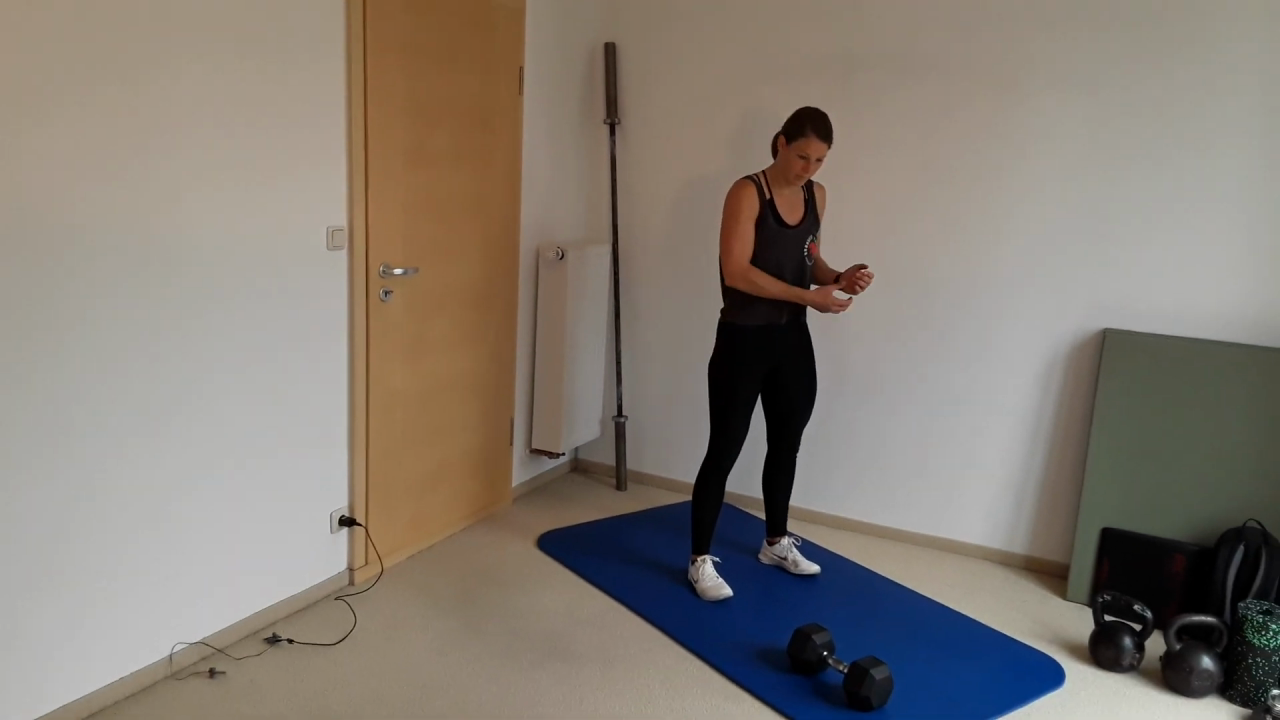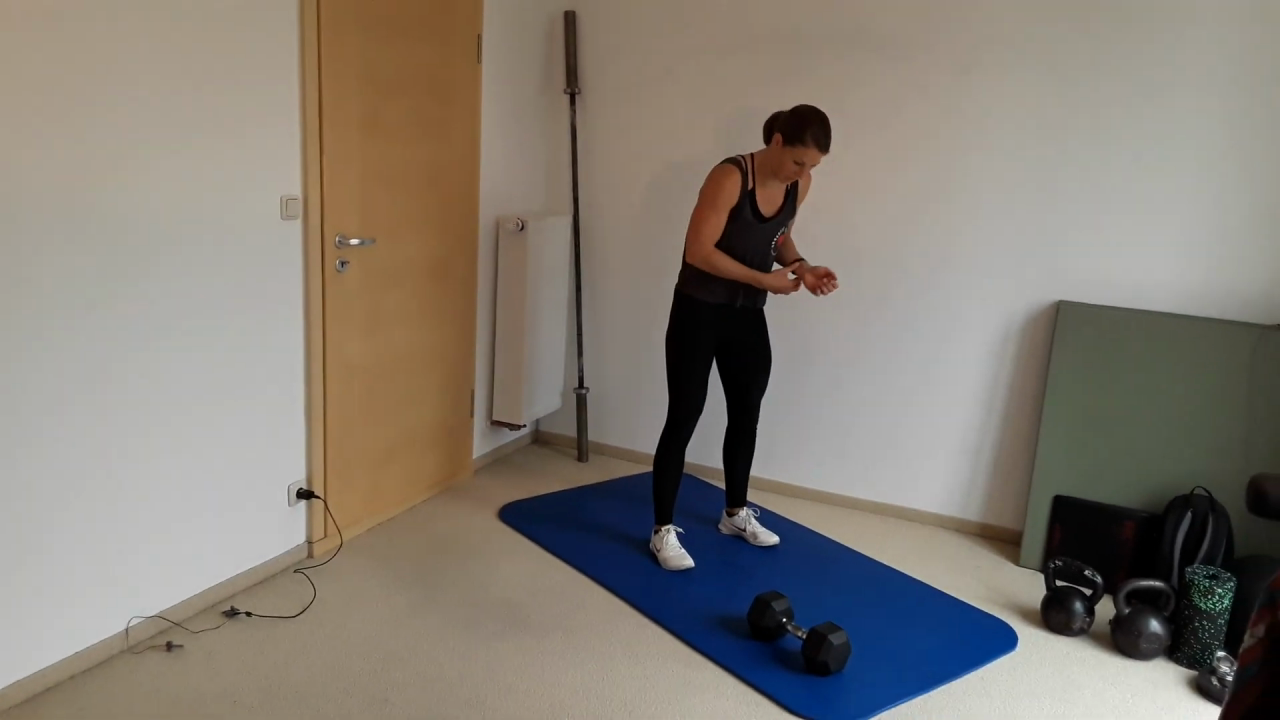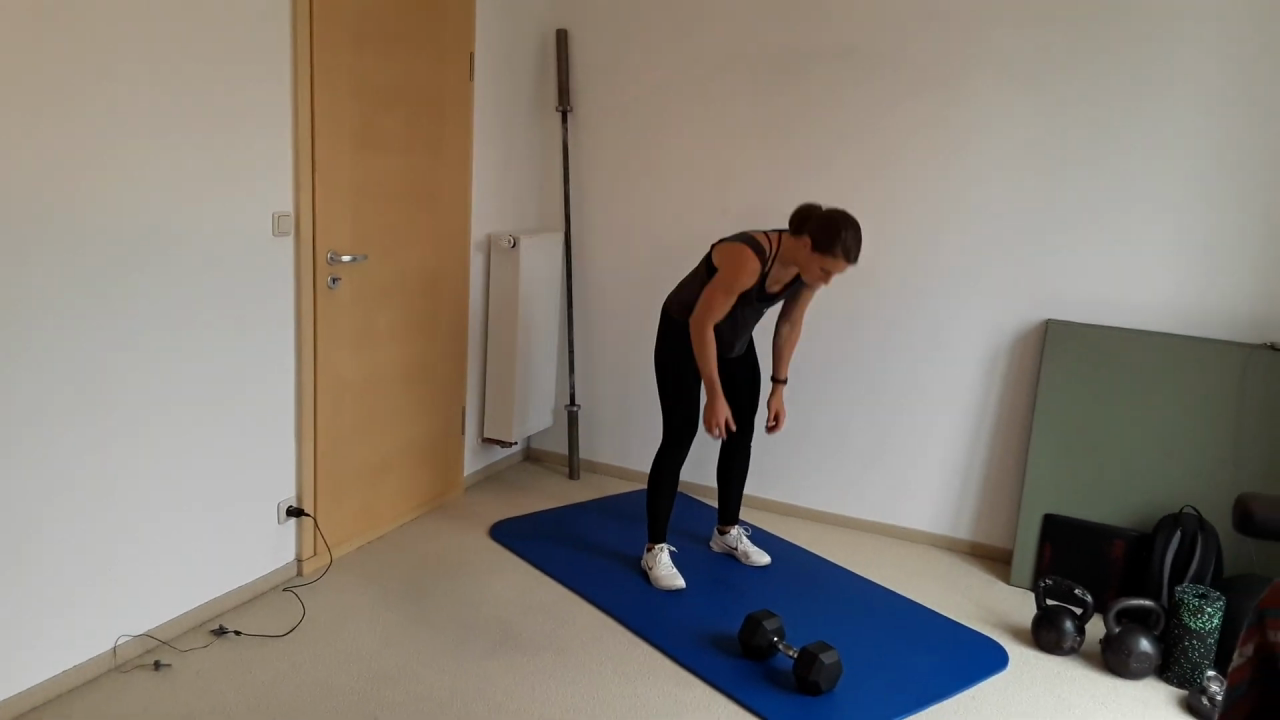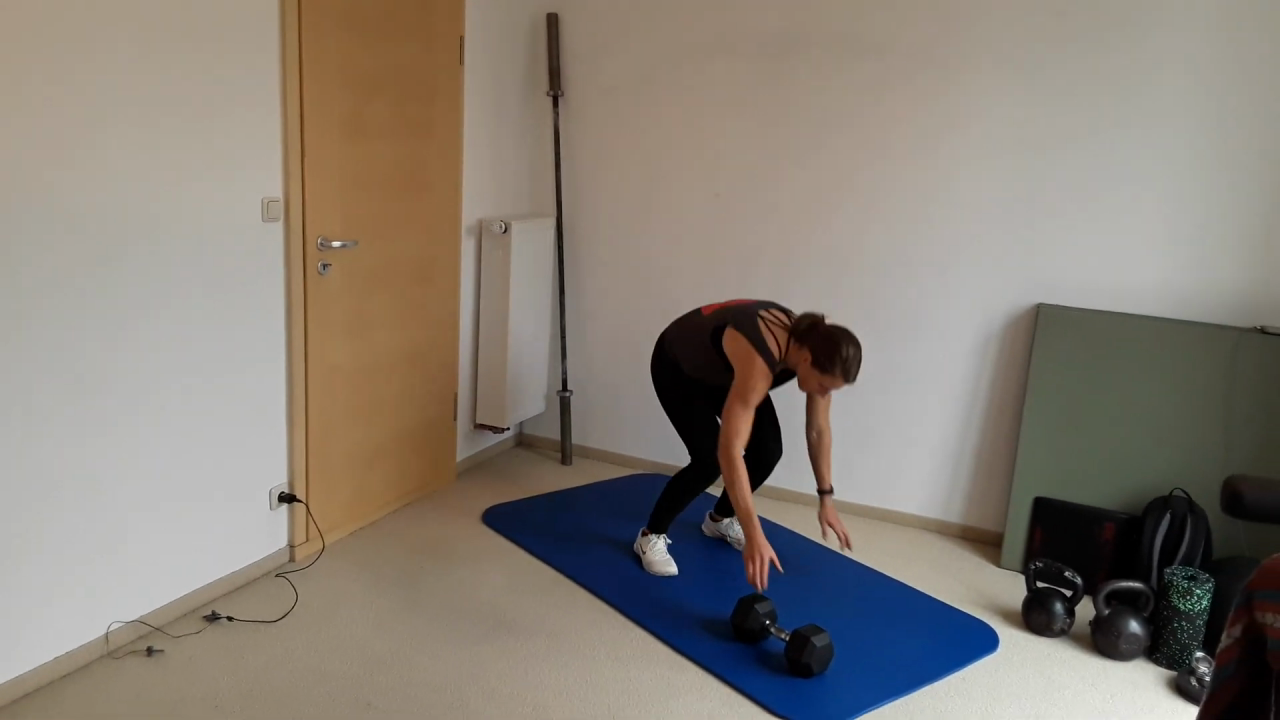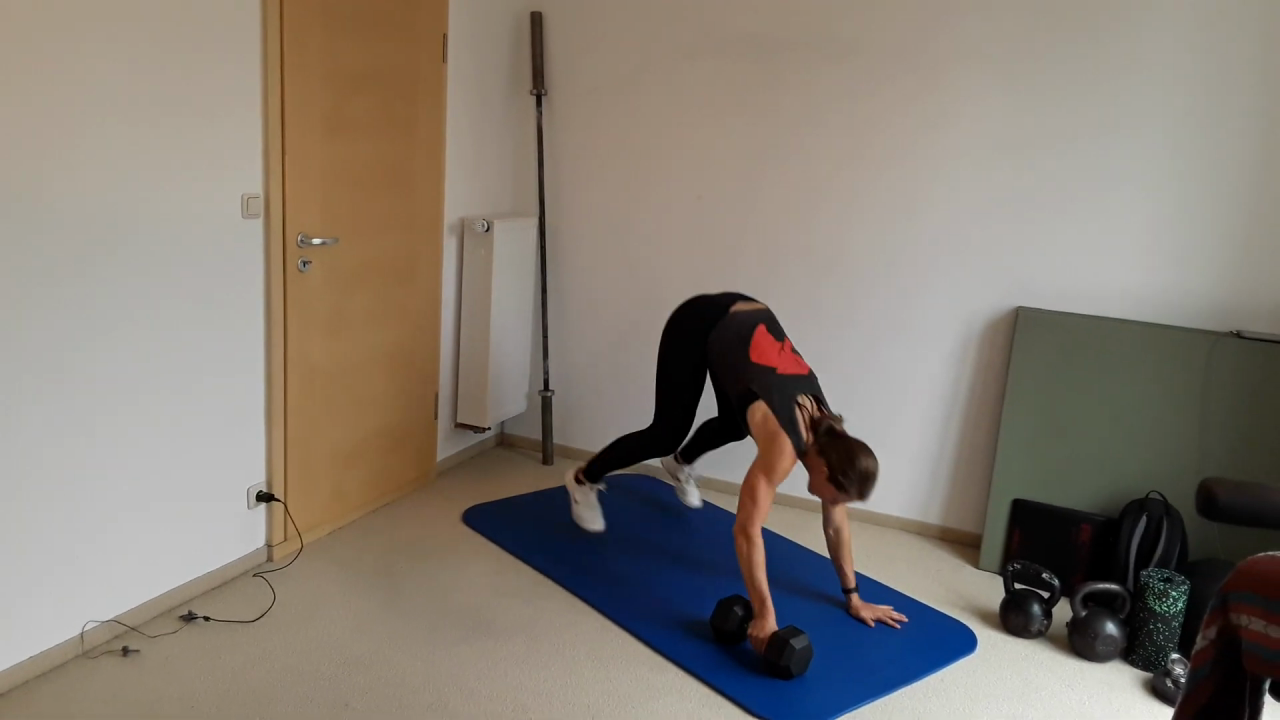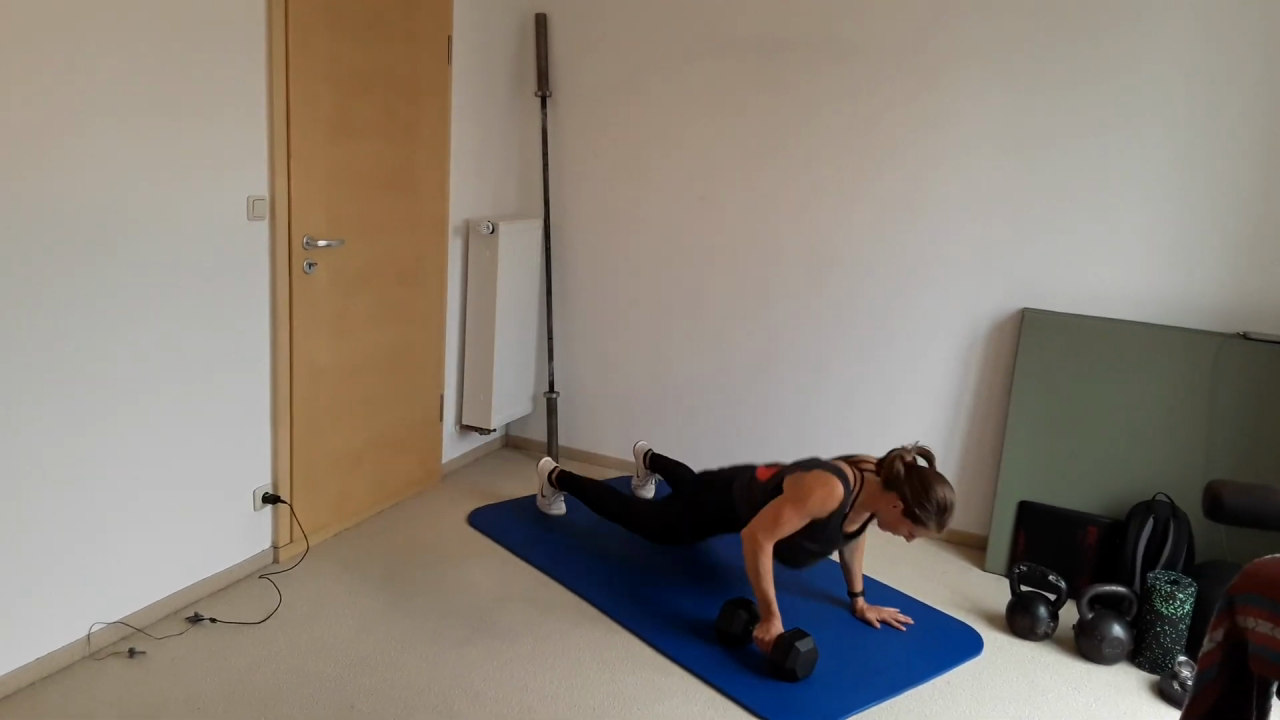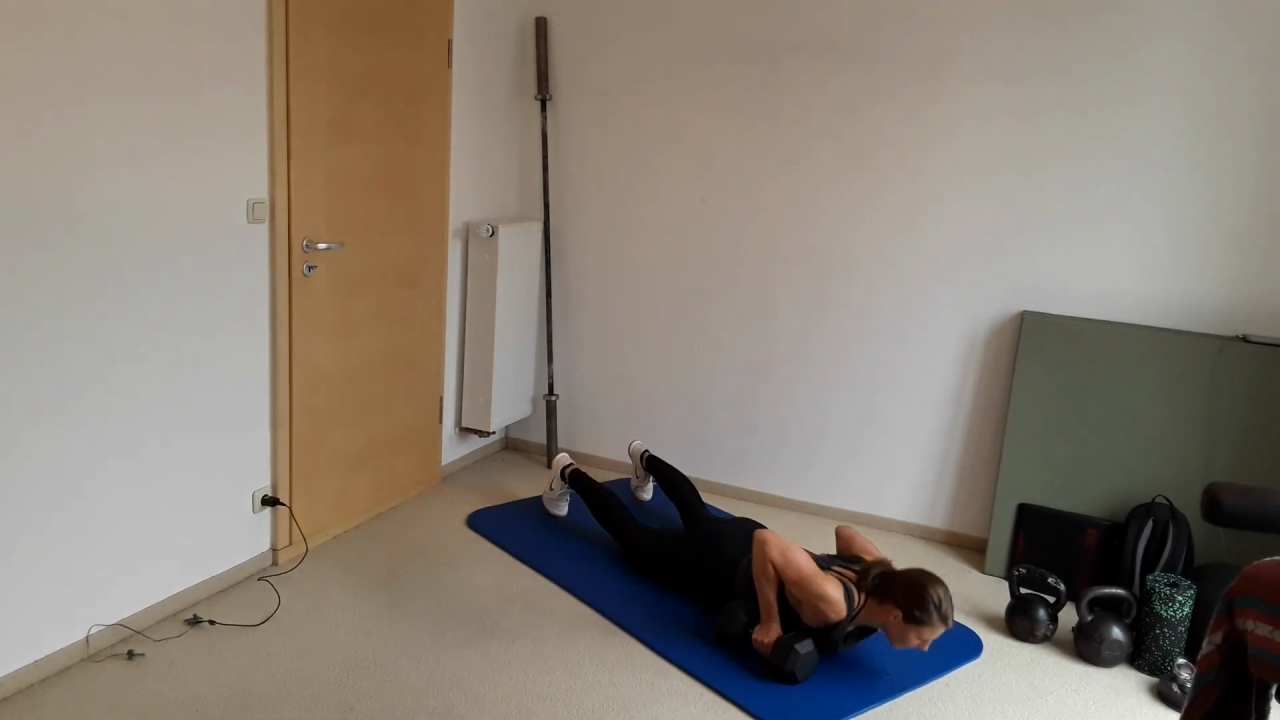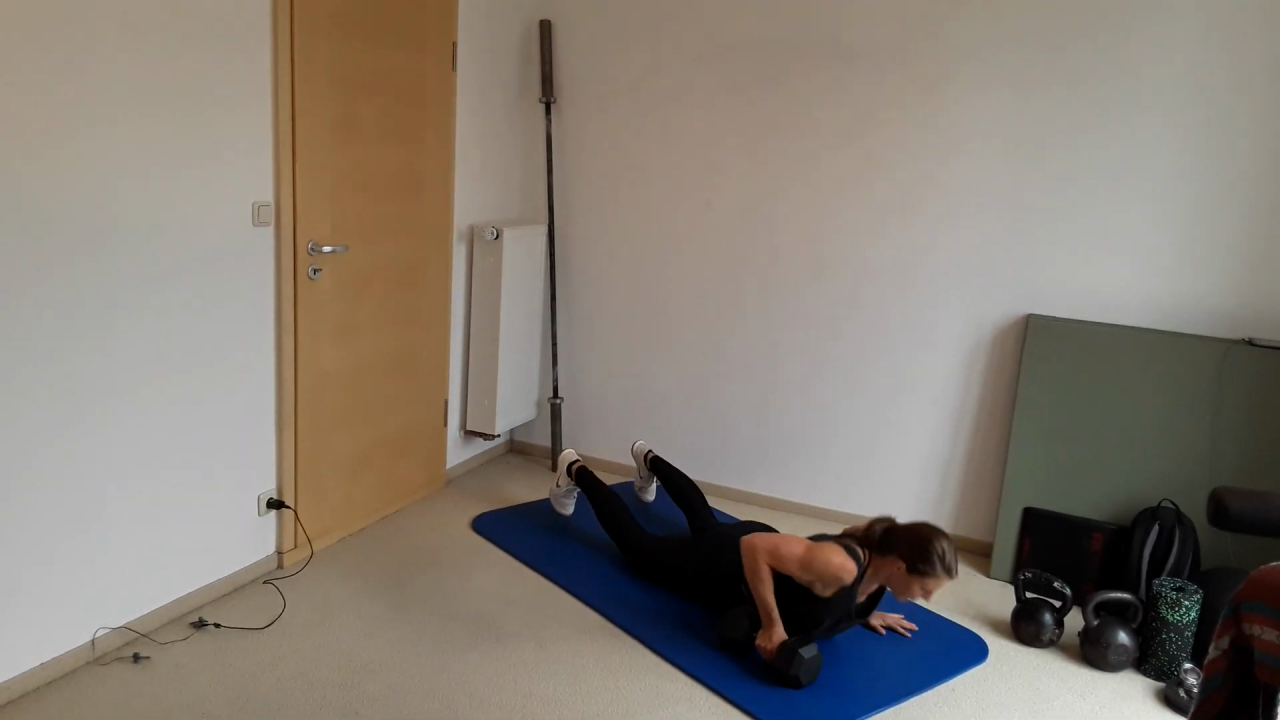
dt=0.3s
person 1, frame 1
left shoulder: (816, 196)
right shoulder: (747, 193)
right elbow: (736, 272)
left wrist: (837, 278)
right wrist: (809, 297)
left hip: (793, 340)
right hip: (743, 340)
left knee: (786, 445)
right knee: (724, 450)
left ankle: (776, 542)
right ankle: (700, 559)
person 1, frame 2
left shoulder: (799, 184)
right shoulder: (730, 177)
right elbow: (698, 251)
left wrist: (801, 269)
right wrist: (765, 280)
left hip: (748, 315)
right hip: (698, 312)
left knee: (746, 416)
right knee: (683, 419)
left ankle: (736, 514)
right ankle: (663, 530)
person 1, frame 3
left shoulder: (808, 265)
right shoulder: (750, 258)
left elbow: (789, 324)
right elbow: (700, 324)
left wrist: (779, 385)
right wrist: (715, 395)
left hip: (735, 339)
right hip: (683, 330)
left knee: (740, 433)
right knee: (681, 434)
left ankle: (727, 532)
right ankle: (655, 547)
person 1, frame 4
left shoulder: (811, 347)
right shoulder: (758, 361)
left elbow: (819, 428)
right elbow: (729, 450)
left wrist: (826, 498)
right wrist: (754, 535)
right hip: (676, 368)
left knee: (769, 449)
right knee: (711, 462)
left ankle: (720, 520)
right ankle: (651, 537)
person 1, frame 5
left shoulder: (836, 441)
right shoulder: (786, 444)
left elbow: (837, 520)
right elbow: (746, 529)
left wrist: (852, 596)
right wrist: (764, 613)
left hip: (751, 320)
right hip: (698, 325)
left knee: (733, 425)
right knee: (666, 430)
left ankle: (680, 464)
right ankle: (585, 482)
person 1, frame 6
left shoulder: (883, 481)
right shoulder: (831, 491)
left elbow: (852, 536)
right elbow: (756, 539)
left wrist: (859, 599)
right wrist: (770, 619)
left hip: (751, 494)
right hip: (728, 499)
right knee: (640, 519)
left ankle: (649, 460)
right ankle: (556, 477)
person 1, frame 7
left shoulder: (881, 579)
right shoulder: (834, 605)
left elbow: (845, 531)
right elbow: (767, 545)
right wrist: (770, 621)
left hip: (747, 543)
right hip: (721, 569)
left knee: (699, 517)
right knee: (635, 537)
left ankle: (645, 460)
right ankle: (569, 474)
person 1, frame 8
left shoulder: (884, 549)
right shoulder: (840, 567)
right elbow: (753, 548)
left wrist: (869, 609)
right wrist: (772, 626)
left hip: (754, 542)
right hip: (726, 568)
left knee: (705, 522)
right knee: (637, 545)
left ankle: (648, 460)
right ankle: (575, 471)
